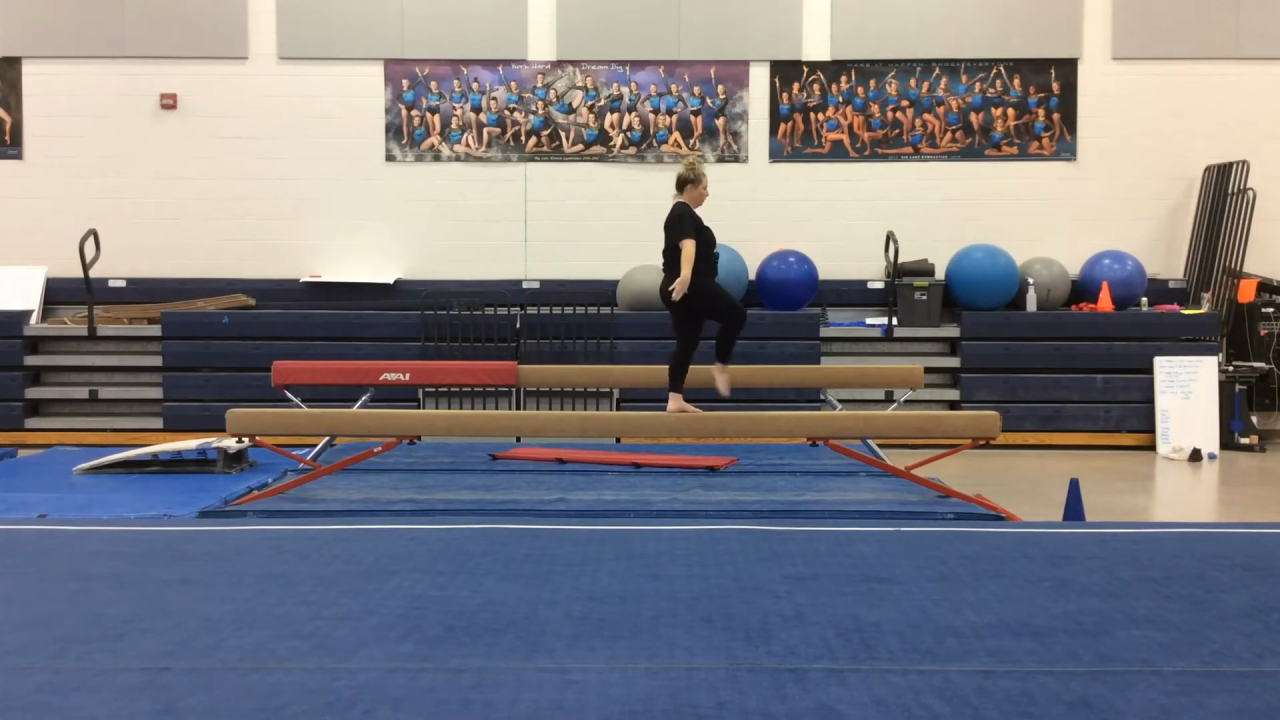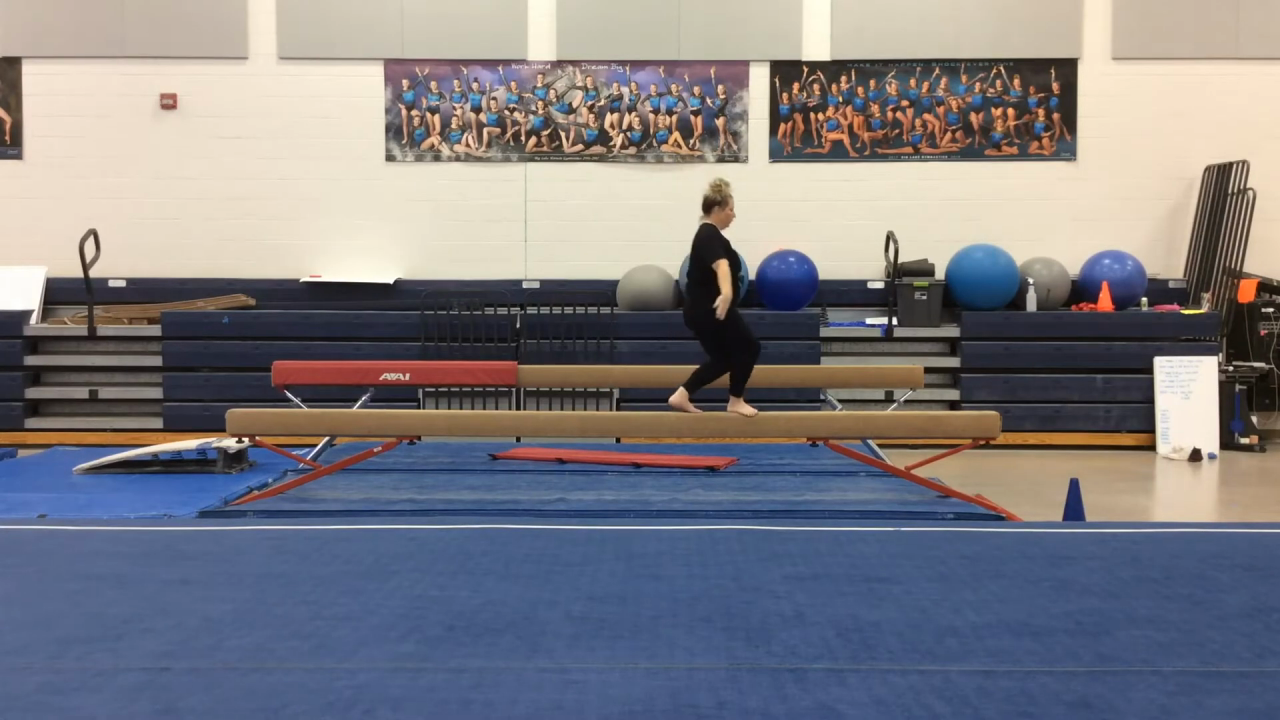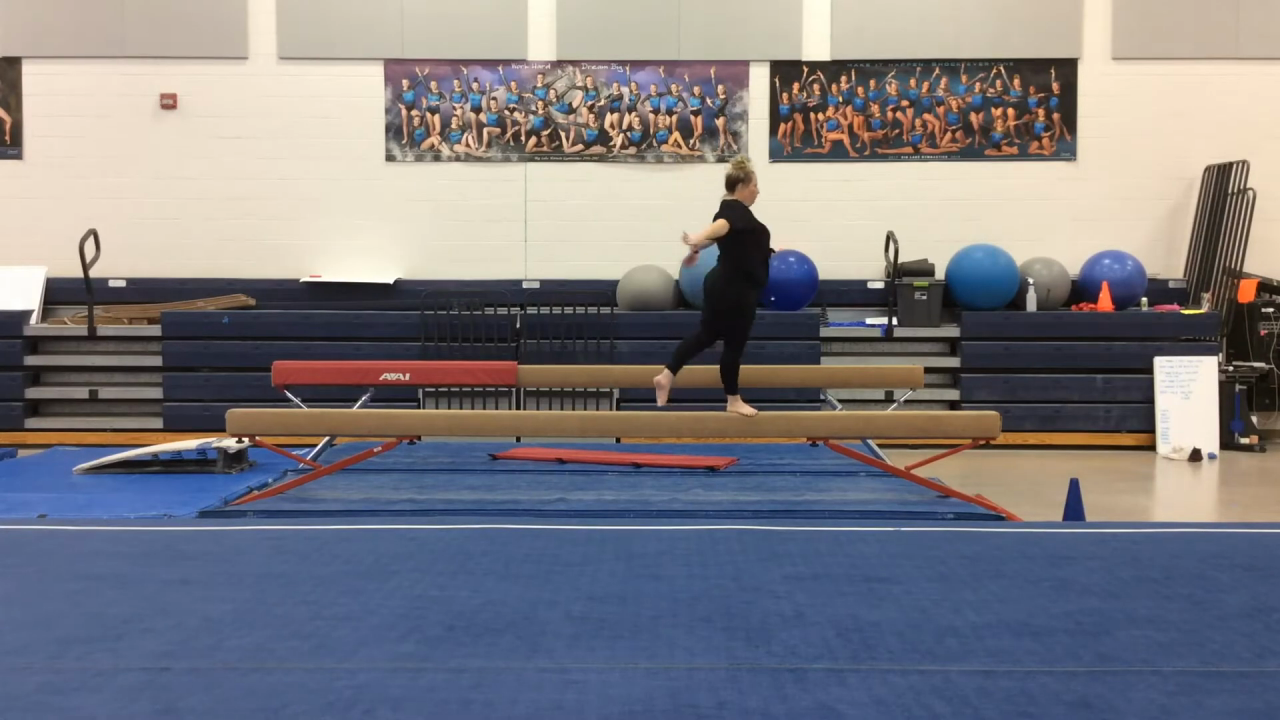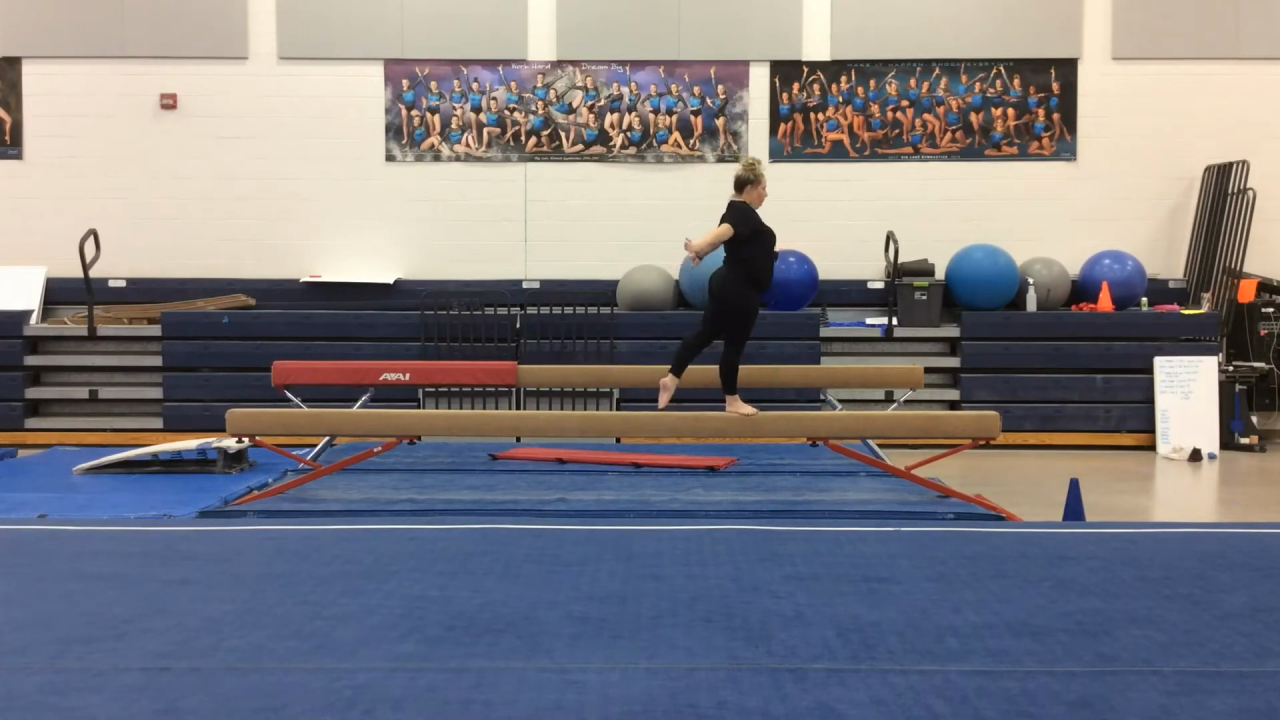
dt=0.5s
person 1, frame 1
left shoulder: (682, 213)
right shoulder: (683, 215)
right elbow: (688, 245)
right wrist: (685, 275)
left hip: (684, 288)
right hip: (689, 287)
left knee: (686, 343)
right knee: (736, 314)
left ankle: (675, 400)
right ankle: (721, 367)
person 1, frame 2
left shoulder: (708, 235)
right shoulder: (710, 237)
right elbow: (721, 265)
right wrist: (726, 292)
left hip: (700, 310)
right hip: (710, 311)
left knee: (722, 359)
right knee: (750, 348)
left ankle: (681, 396)
right ankle: (736, 401)
person 1, frame 3
left shoulder: (731, 210)
right shoulder: (736, 210)
left elbow: (715, 234)
right elbow: (718, 227)
left wrist: (696, 250)
right wrist: (696, 241)
left hip: (720, 284)
right hip: (735, 289)
left knee: (705, 335)
right knee: (734, 344)
left ankle: (667, 376)
right ankle: (733, 400)
person 1, frame 4
left shoulder: (738, 212)
right shoulder: (743, 213)
left elbow: (721, 236)
right elbow: (724, 231)
left wrist: (700, 251)
right wrist: (699, 245)
left hip: (726, 285)
right hip: (740, 291)
left knee: (705, 333)
right knee: (734, 344)
left ankle: (672, 378)
right ankle: (732, 400)
